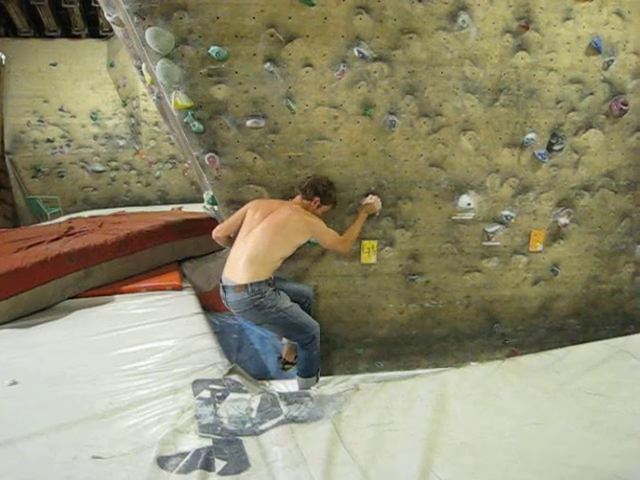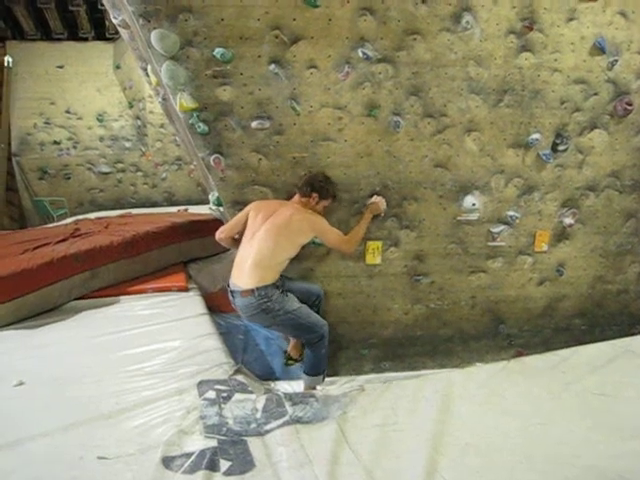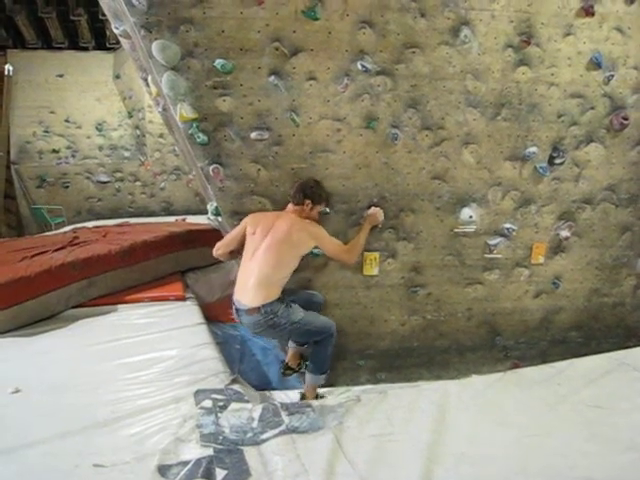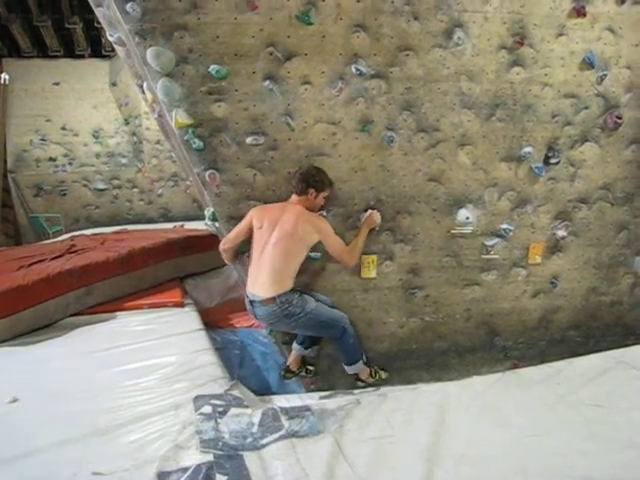
dt=0.7s
person 1, frame 1
left shoulder: (258, 204)
right shoulder: (307, 220)
left elbow: (218, 234)
right elbow: (344, 246)
right wrist: (364, 213)
left hip: (228, 289)
right hip: (250, 296)
left knee: (304, 296)
right knee: (310, 332)
left ankle: (289, 352)
right ankle: (305, 392)
person 1, frame 2
left shoulder: (259, 205)
right shoulder: (309, 219)
left elbow: (222, 236)
right elbow: (348, 246)
right wrist: (369, 213)
left hip: (236, 292)
right hip: (258, 299)
left knee: (315, 294)
right knee: (318, 331)
left ankle: (295, 348)
right ankle: (310, 392)
person 1, frame 3
left shoulder: (254, 219)
right shoulder: (308, 229)
left elbow: (219, 252)
right elbow: (349, 257)
right wrist: (368, 224)
left hip: (239, 309)
right hip: (263, 316)
left knee: (315, 302)
right knee: (326, 330)
left ankle: (292, 360)
right ankle: (309, 394)
person 1, frame 4
left shoulder: (259, 211)
right shoulder: (314, 222)
left elbow: (225, 246)
right elbow: (349, 259)
left wrist: (231, 261)
right wrist: (366, 227)
left hip: (252, 303)
right hip: (276, 307)
left knee: (323, 307)
right knee: (340, 324)
left ankle: (294, 363)
right ankle: (363, 373)
